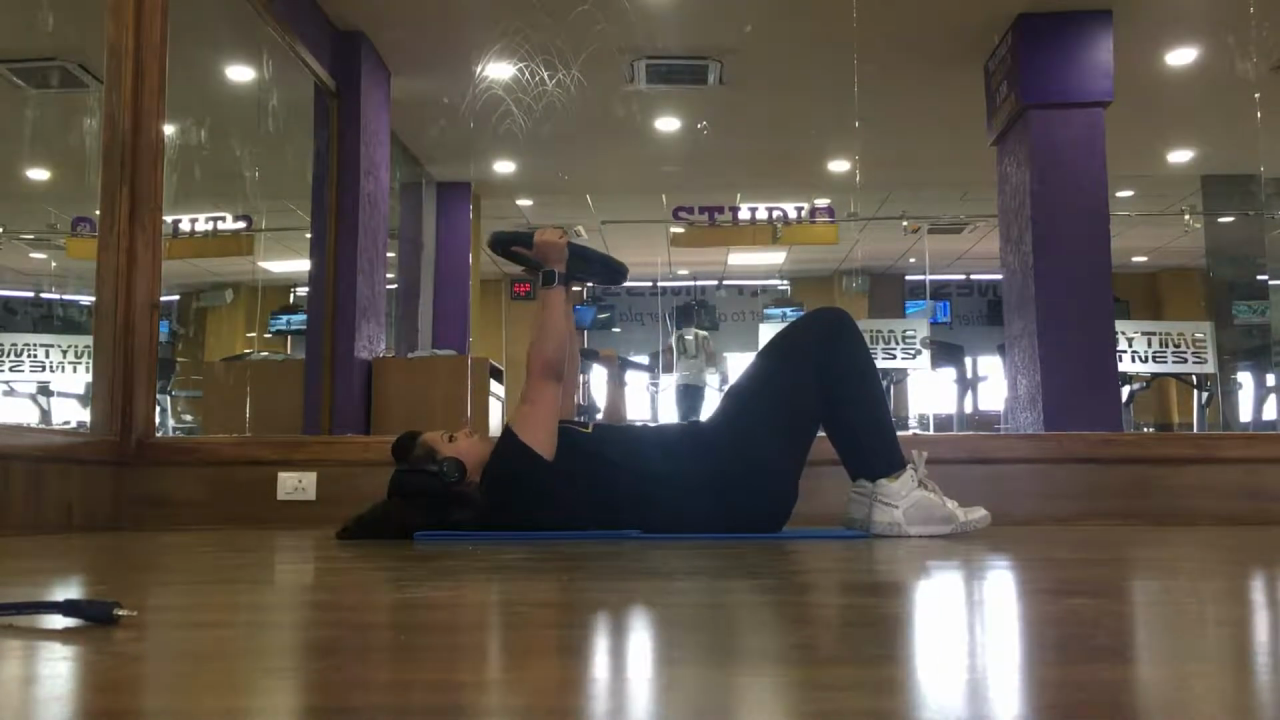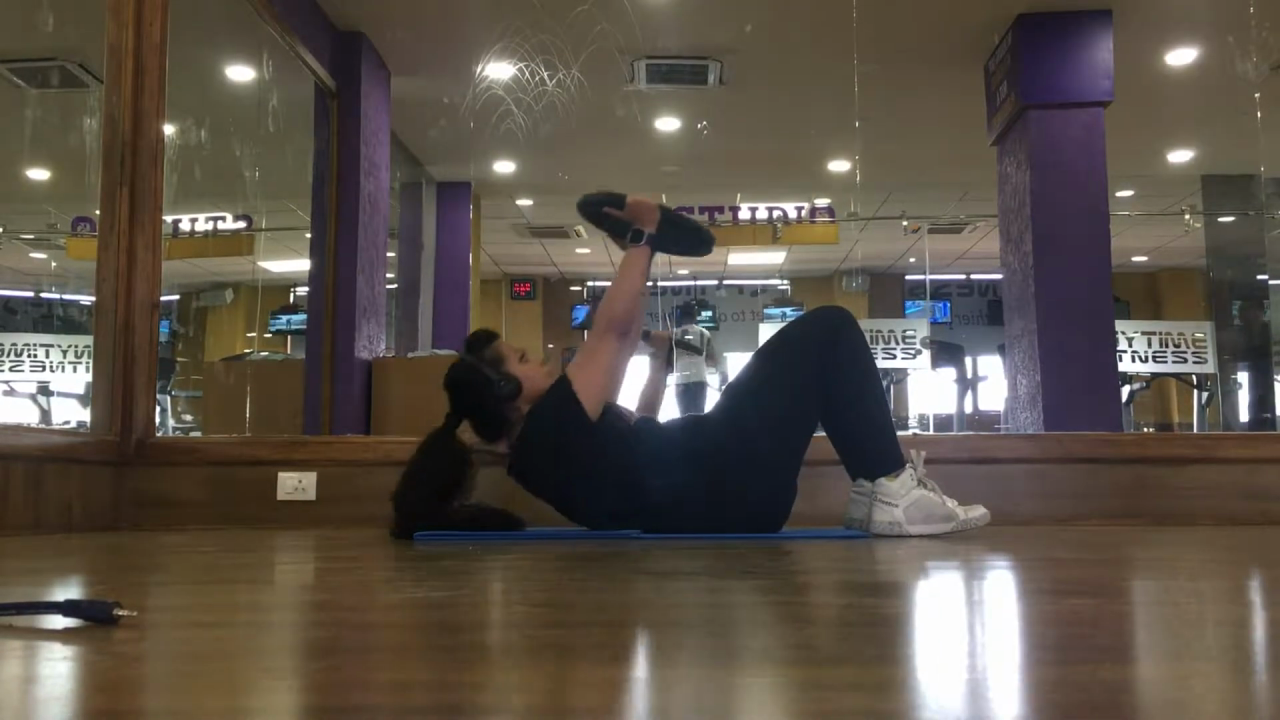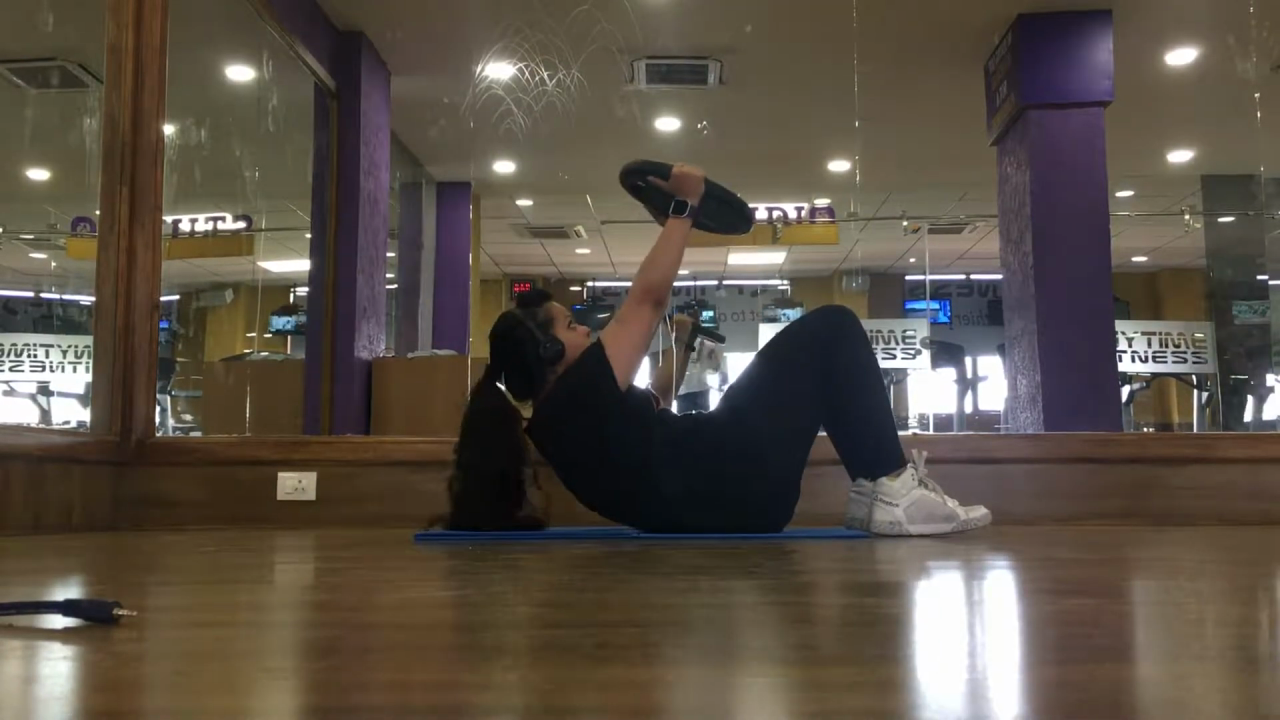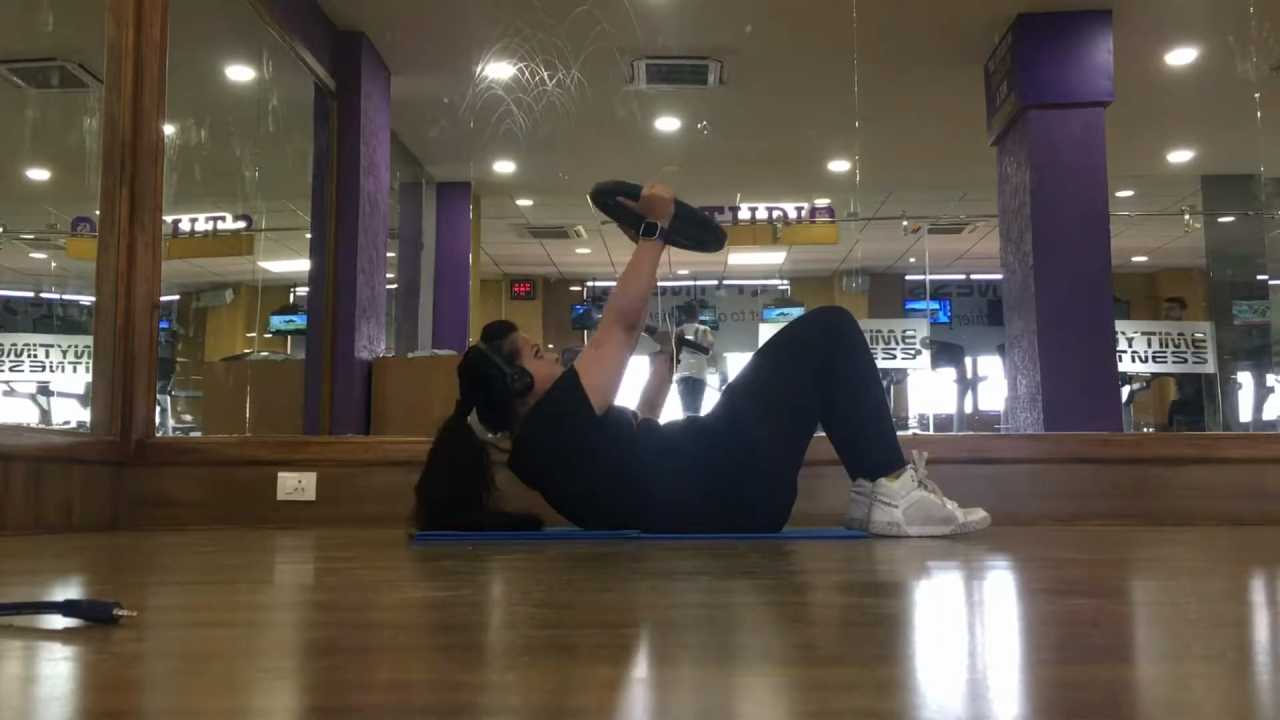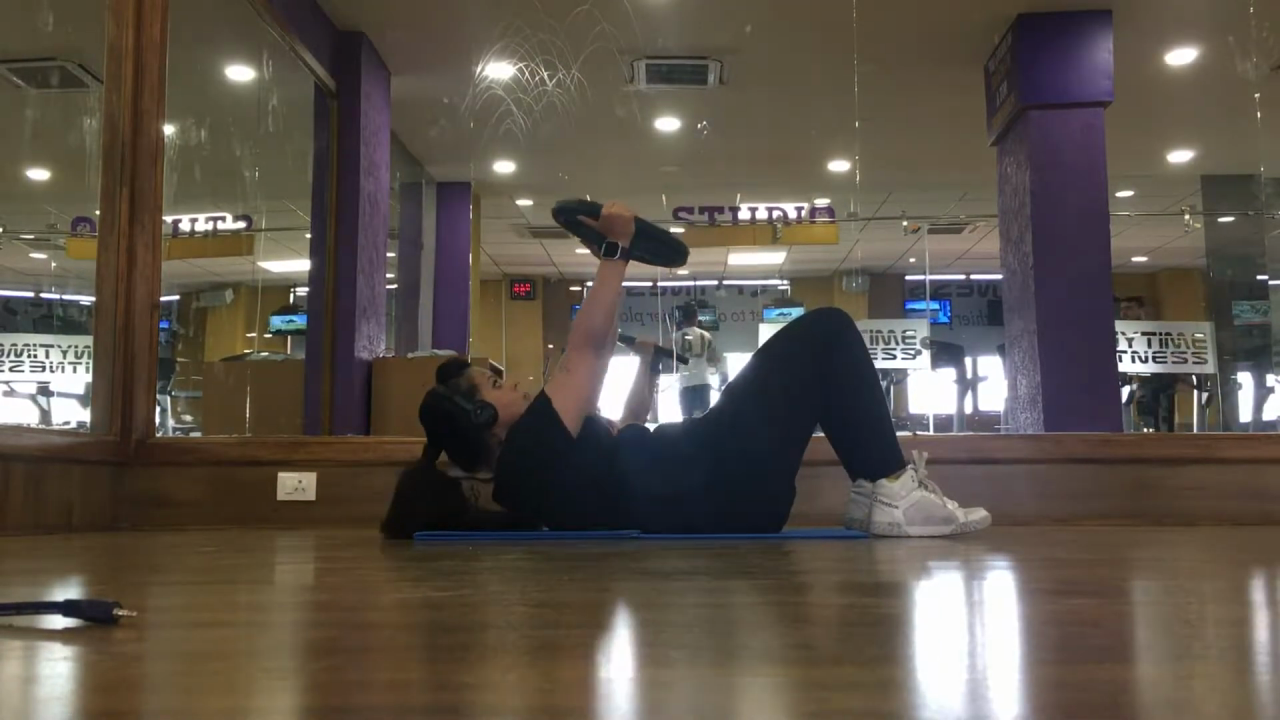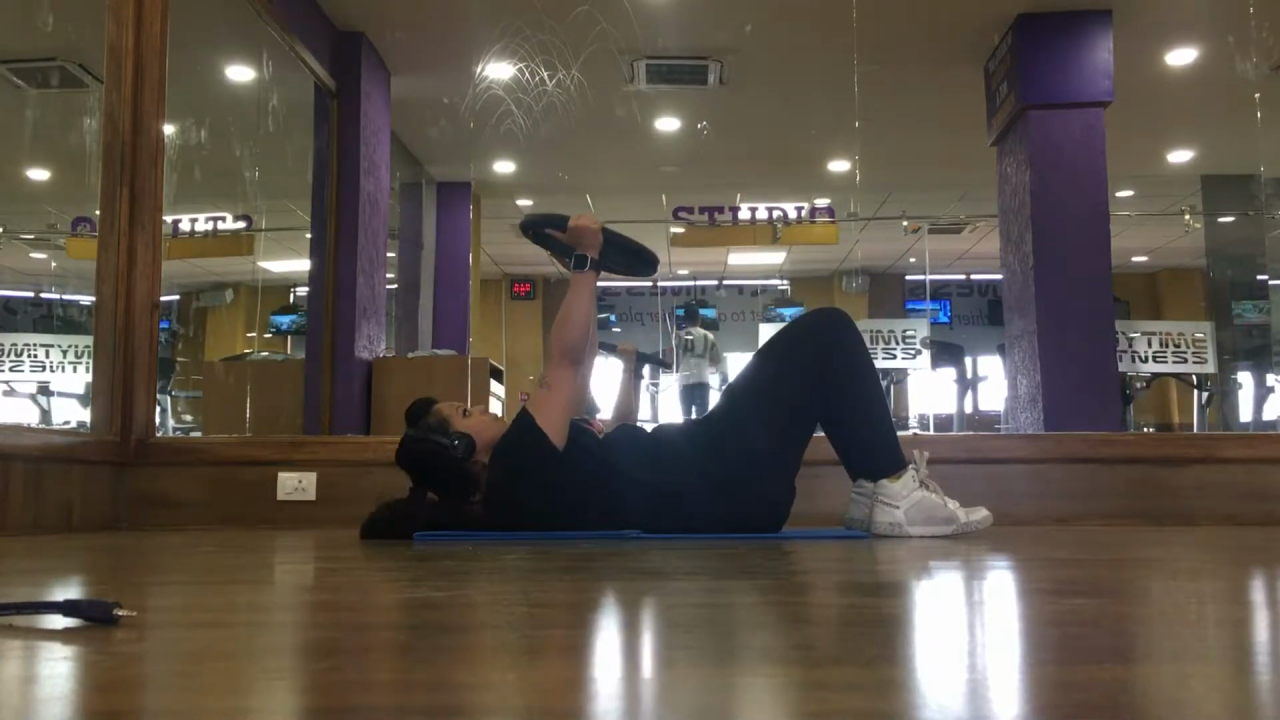
dt=0.5s
person 1, frame 1
left shoulder: (507, 490)
right shoulder: (512, 482)
left elbow: (559, 403)
right elbow: (545, 377)
left wrist: (575, 314)
right wrist: (554, 275)
left hip: (711, 475)
right hip: (728, 488)
left knee: (818, 342)
right knee: (827, 331)
left ankle: (879, 488)
right ankle: (892, 494)
person 1, frame 2
left shoulder: (538, 447)
right shoulder: (548, 428)
right elbow: (611, 332)
left wrist: (660, 363)
right wrist: (642, 239)
left hip: (711, 491)
right hip: (728, 491)
left knee: (821, 346)
right knee: (829, 330)
left ankle: (876, 489)
right ankle: (891, 491)
person 1, frame 3
left shoulder: (559, 415)
right shoulder: (577, 392)
right elbow: (645, 301)
left wrist: (679, 348)
right wrist: (684, 207)
left hip: (709, 500)
right hip: (732, 490)
left knee: (825, 347)
right knee: (832, 328)
left ankle: (878, 490)
right ankle: (892, 492)
person 1, frame 4
left shoulder: (541, 442)
right shoulder: (553, 421)
right elbow: (619, 325)
left wrist: (665, 360)
right wrist: (655, 228)
left hip: (714, 497)
right hip: (730, 491)
left knee: (820, 352)
right knee: (829, 329)
left ankle: (876, 490)
right ankle: (891, 491)
person 1, frame 5
left shoulder: (524, 469)
right shoulder: (531, 448)
right elbow: (586, 349)
left wrist: (647, 368)
right wrist: (616, 248)
left hip: (713, 487)
right hip: (725, 489)
left knee: (818, 345)
right knee: (827, 332)
left ankle: (875, 492)
right ankle: (891, 493)
person 1, frame 6
left shoulder: (513, 484)
right shoulder: (518, 466)
right elbow: (565, 364)
left wrist: (631, 374)
right wrist: (585, 261)
left hip: (708, 484)
right hip: (724, 487)
left knee: (819, 346)
right knee: (826, 331)
left ankle: (878, 488)
right ankle: (891, 492)
